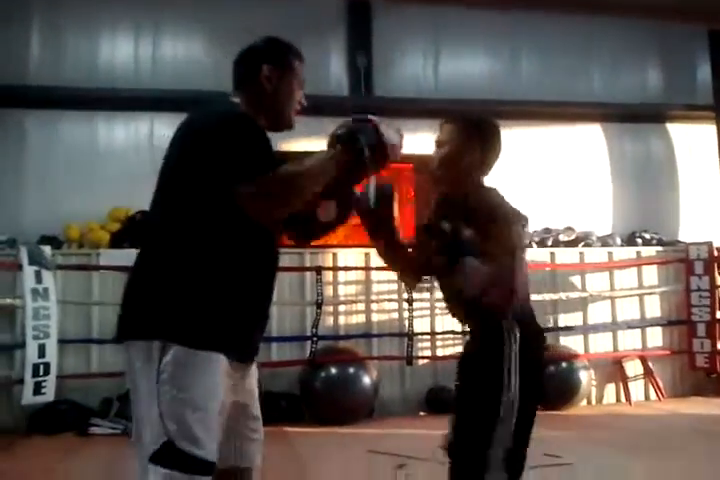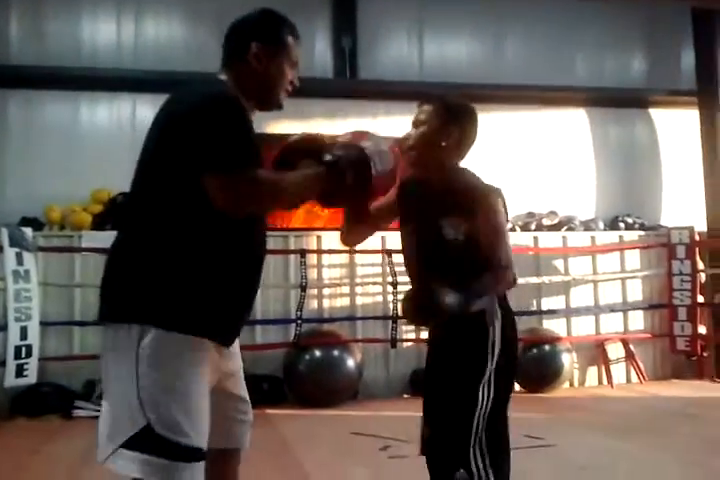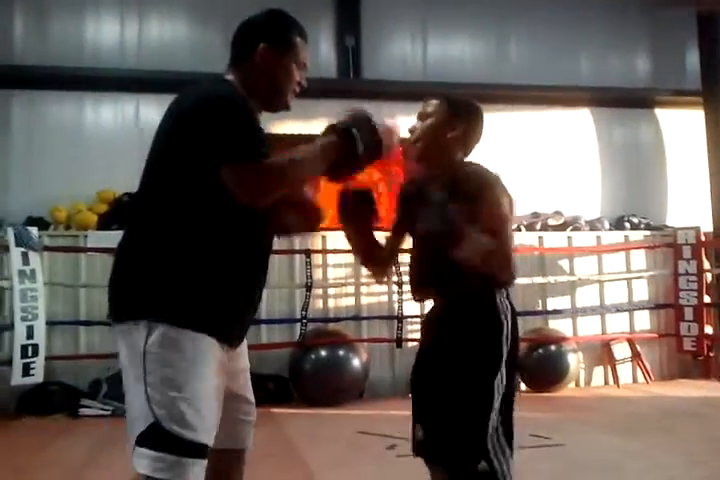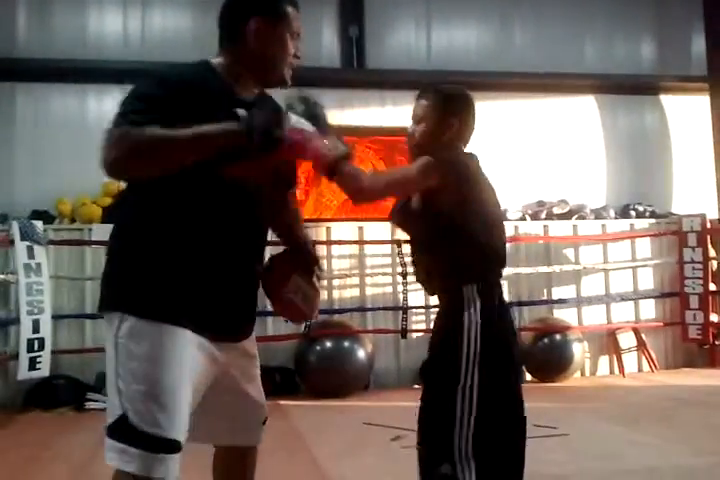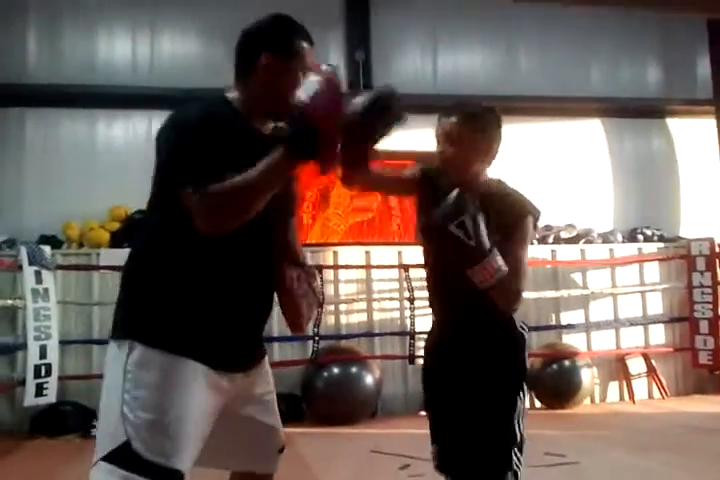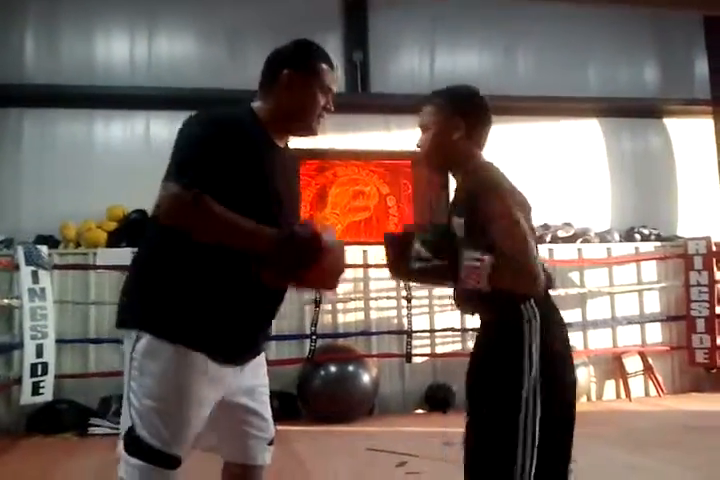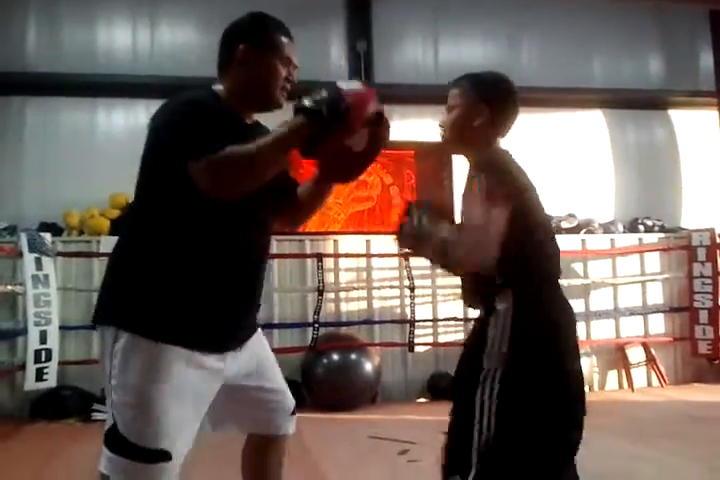
dt=0.3s
person 1, frame 1
left shoulder: (241, 135)
right shoulder: (225, 125)
left elbow: (266, 222)
right elbow: (264, 201)
left wrist: (338, 192)
right wrist: (343, 153)
left hip: (222, 331)
right hip: (181, 330)
person 1, frame 2
left shoulder: (227, 118)
right shoulder: (206, 107)
left elbow: (242, 203)
right elbow: (234, 195)
left wrist: (310, 182)
right wrist: (327, 173)
left hip: (201, 316)
right hip: (159, 312)
person 1, frame 3
left shoulder: (236, 115)
right shoulder: (214, 105)
right elbow: (253, 185)
left wrist: (307, 191)
right wrist: (338, 144)
left hip: (216, 312)
right hip: (169, 309)
left knee: (230, 441)
person 1, frame 4
left shoulder: (267, 109)
right shoulder: (178, 87)
left elbow: (279, 202)
right elbow: (119, 157)
left wrist: (303, 256)
right wrist: (234, 134)
left hip: (227, 311)
right hip: (158, 305)
left knee: (244, 435)
person 1, frame 5
left shoulder: (275, 143)
right shoulder: (197, 125)
right elbow: (212, 215)
left wrist: (295, 277)
right wrist: (287, 151)
left hip: (241, 344)
right hip: (167, 340)
person 1, frame 6
left shoulder: (284, 158)
right shoulder: (218, 130)
right elbow: (174, 206)
left wrist: (302, 257)
right wrist: (273, 243)
left hip: (241, 339)
right hip: (175, 329)
person 1, frame 7
left shoulder: (257, 133)
right shoulder: (187, 114)
left elbow: (289, 212)
right elbow: (222, 179)
left wrist: (332, 169)
right wrist: (307, 124)
left hip: (232, 325)
right hip: (159, 322)
left knee: (274, 421)
person 2, frame 1
left shoulder: (498, 215)
right shoulder: (446, 205)
left elbow: (512, 297)
right elbow: (407, 267)
left wrist: (457, 262)
right wrist: (383, 228)
left hip: (507, 341)
right hip: (485, 339)
person 2, frame 2
left shoulder: (478, 195)
right shoulder: (411, 188)
left elbow: (504, 273)
right elbow: (352, 234)
left wrist: (459, 301)
right wrist: (356, 207)
left hip: (482, 327)
right hip: (448, 325)
left knee: (469, 449)
right knee: (443, 444)
person 2, frame 3
left shoulder: (483, 185)
right shoulder: (416, 190)
left elbow: (502, 271)
right elbow: (380, 266)
left wrist: (453, 228)
right wrist: (356, 225)
left hip: (484, 320)
right hip: (444, 318)
right knee: (436, 446)
person 2, frame 4
left shoulder: (444, 167)
right shoulder: (457, 174)
left elbow: (365, 190)
left wrist: (327, 159)
right wrist: (413, 220)
left hip: (471, 316)
right hip: (460, 312)
right knee: (438, 439)
person 2, frame 5
left shoulder: (514, 208)
right shoulder: (434, 185)
left elbow: (509, 299)
right elbow: (358, 177)
left wrist: (477, 248)
left hip: (494, 343)
right hip: (446, 337)
person 2, frame 6
left shoulder: (486, 189)
right shoulder: (470, 189)
left elbow: (528, 278)
left wrist: (458, 267)
left hip: (525, 333)
right hip: (502, 333)
person 2, frame 7
left shoulder: (489, 172)
right shoulder: (501, 170)
left elbow: (476, 257)
left wrist: (422, 232)
right wrist: (442, 234)
left hip: (515, 324)
right hip: (548, 320)
